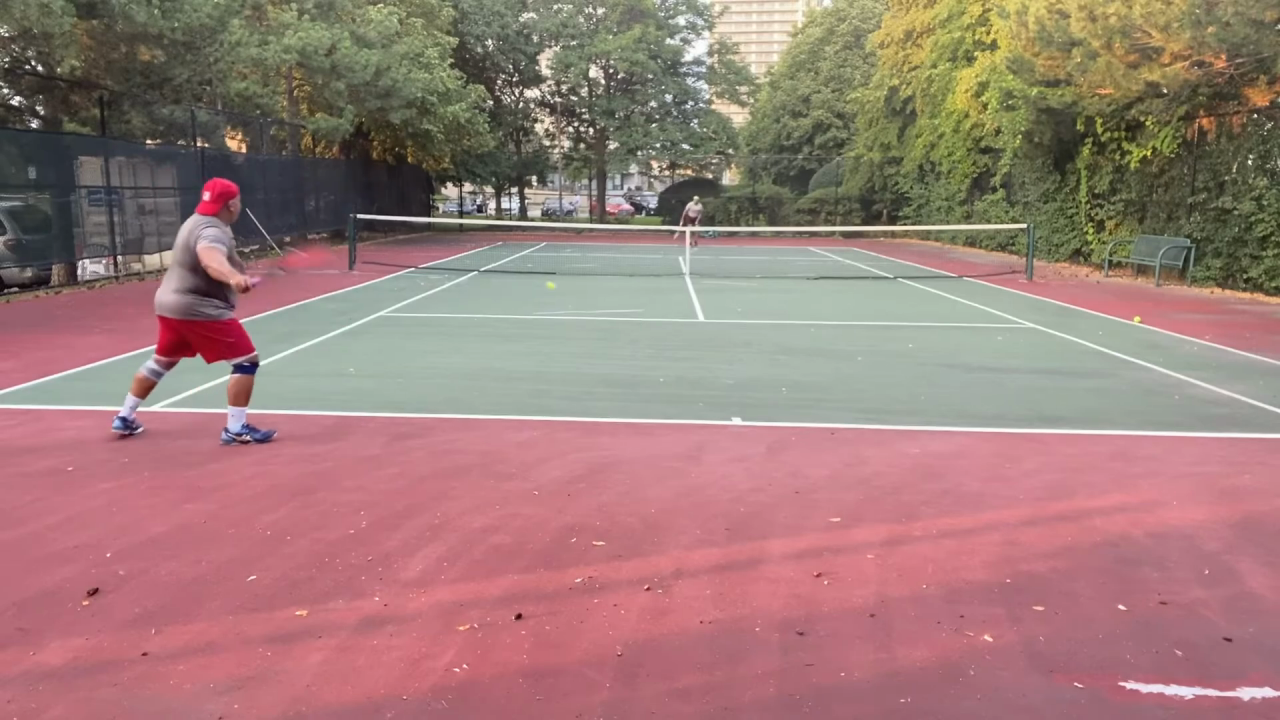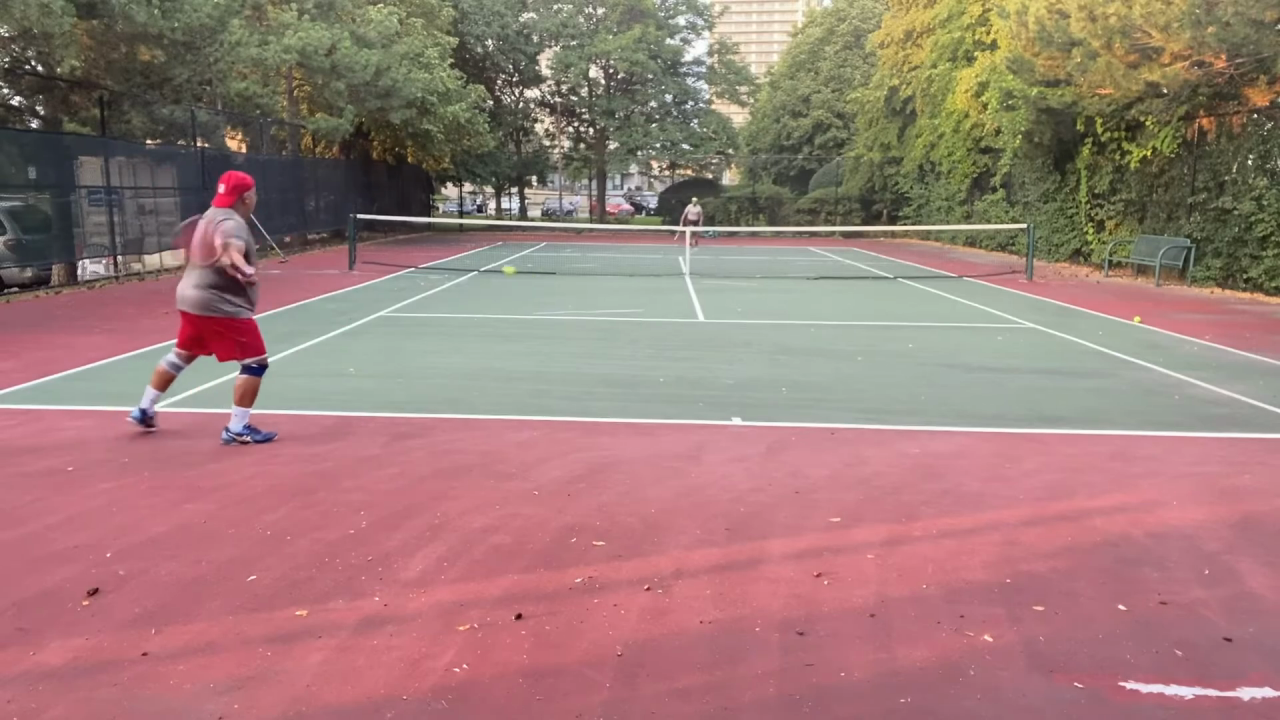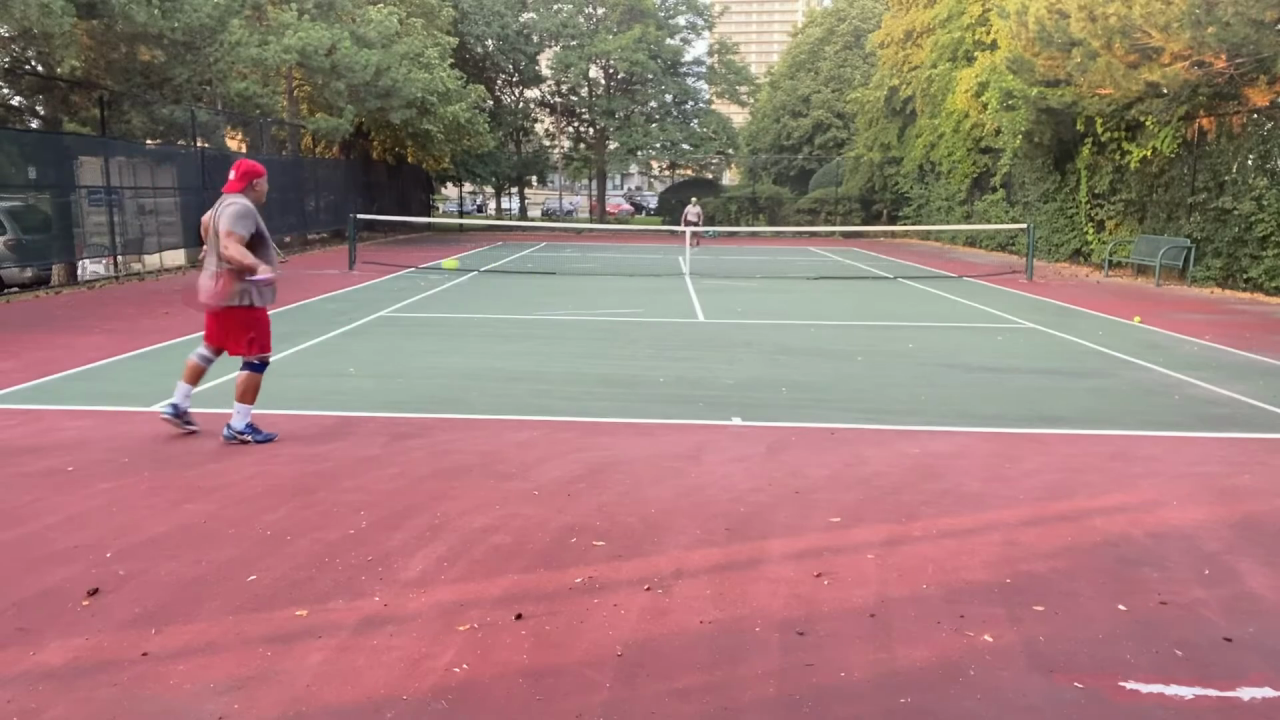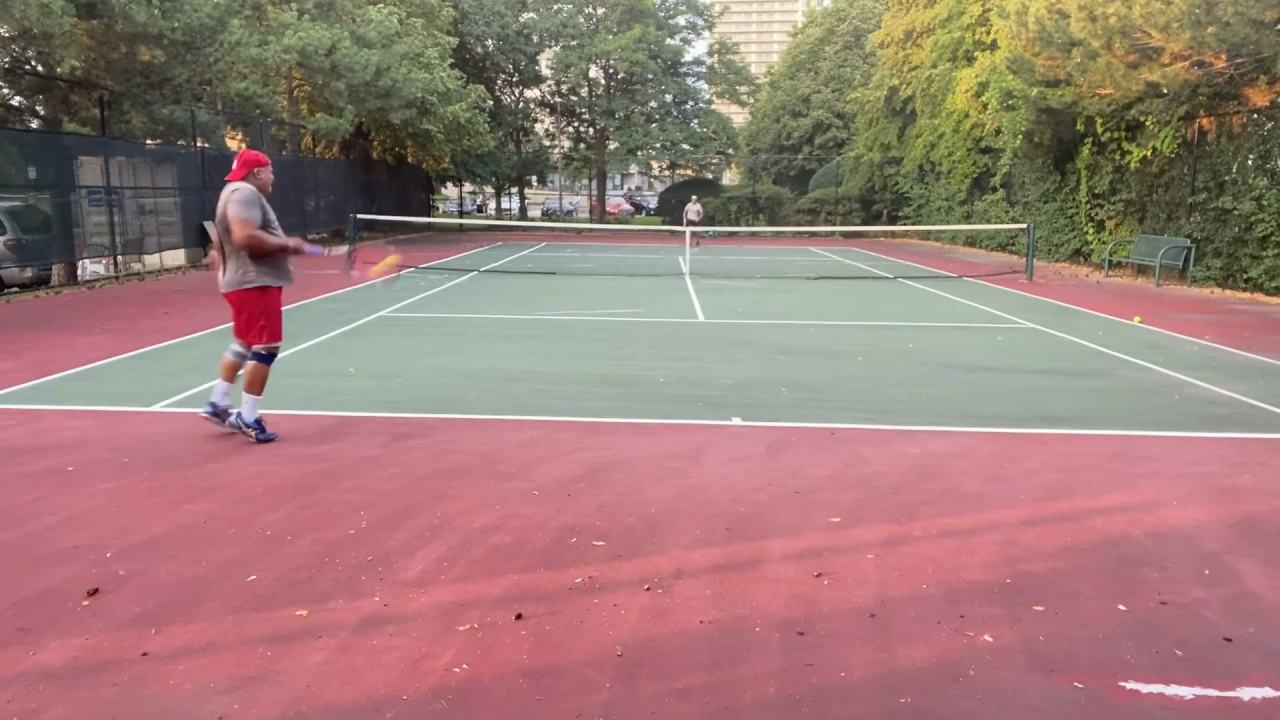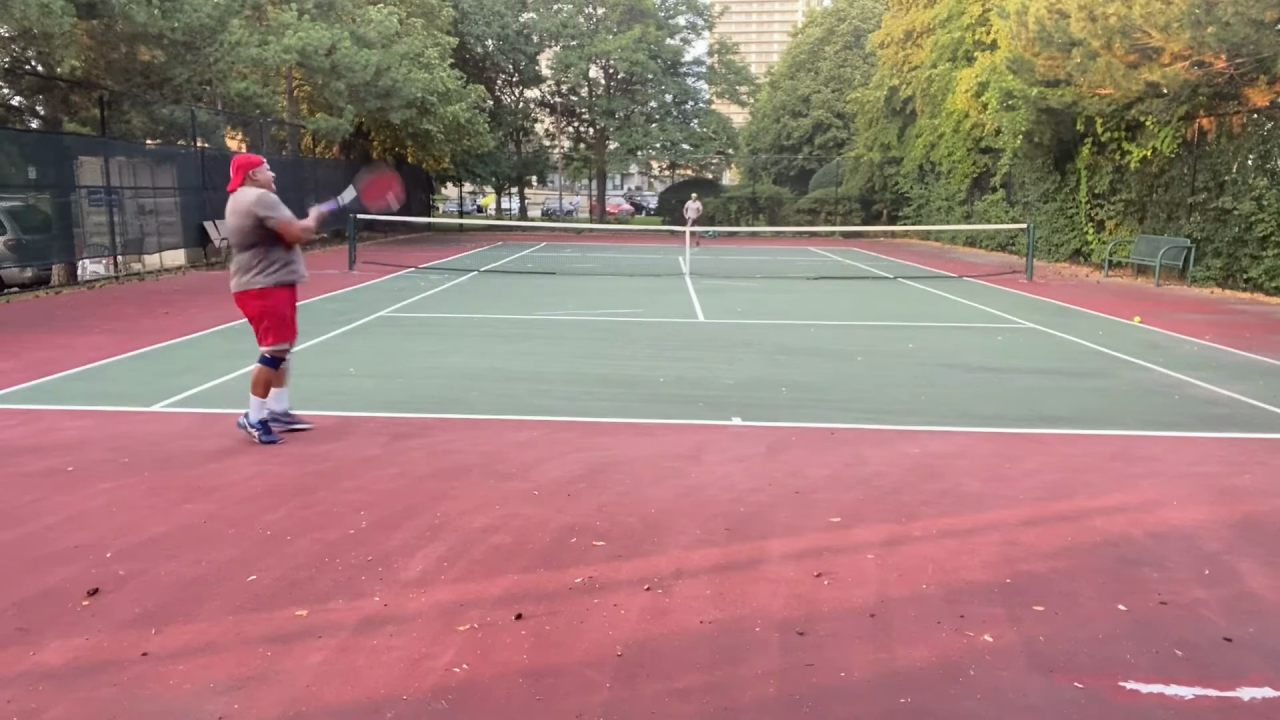
dt=0.1s
person 1, frame 1
left shoulder: (197, 221)
right shoulder: (213, 232)
right elbow: (214, 261)
right wrist: (238, 278)
left hip: (171, 304)
right hip: (202, 310)
left knee: (162, 360)
right knee: (247, 362)
left ankle: (125, 418)
right ankle: (236, 429)
person 1, frame 2
left shoulder: (212, 215)
right shoulder: (232, 224)
right elbow: (230, 254)
right wrist: (239, 267)
left hip: (192, 299)
right hip: (220, 306)
left knee: (182, 354)
right knee: (255, 363)
left ankle: (144, 410)
right ankle: (238, 428)
person 1, frame 3
left shoulder: (227, 203)
right shoulder: (241, 208)
left elbow: (207, 224)
right elbow: (231, 249)
left wrist: (212, 248)
right wrist: (258, 267)
left hip: (221, 294)
right hip: (241, 297)
left knee: (210, 349)
right knee: (257, 360)
left ankle: (177, 405)
right ankle: (239, 427)
person 1, frame 4
left shoulder: (237, 193)
right shoulder: (244, 193)
left elbow: (220, 244)
right elbow: (244, 236)
right wrist: (286, 244)
left hip: (243, 284)
right hip: (255, 284)
left knee: (243, 344)
right knee: (264, 349)
left ankle: (218, 404)
right ankle: (247, 417)
person 1, frame 5
left shoulder: (244, 200)
right shoulder: (259, 198)
right elbow: (297, 234)
right wrist: (312, 220)
left hip: (271, 284)
right hip: (262, 287)
left knee: (282, 346)
right knee: (275, 351)
left ankle: (277, 411)
right ankle: (253, 419)
